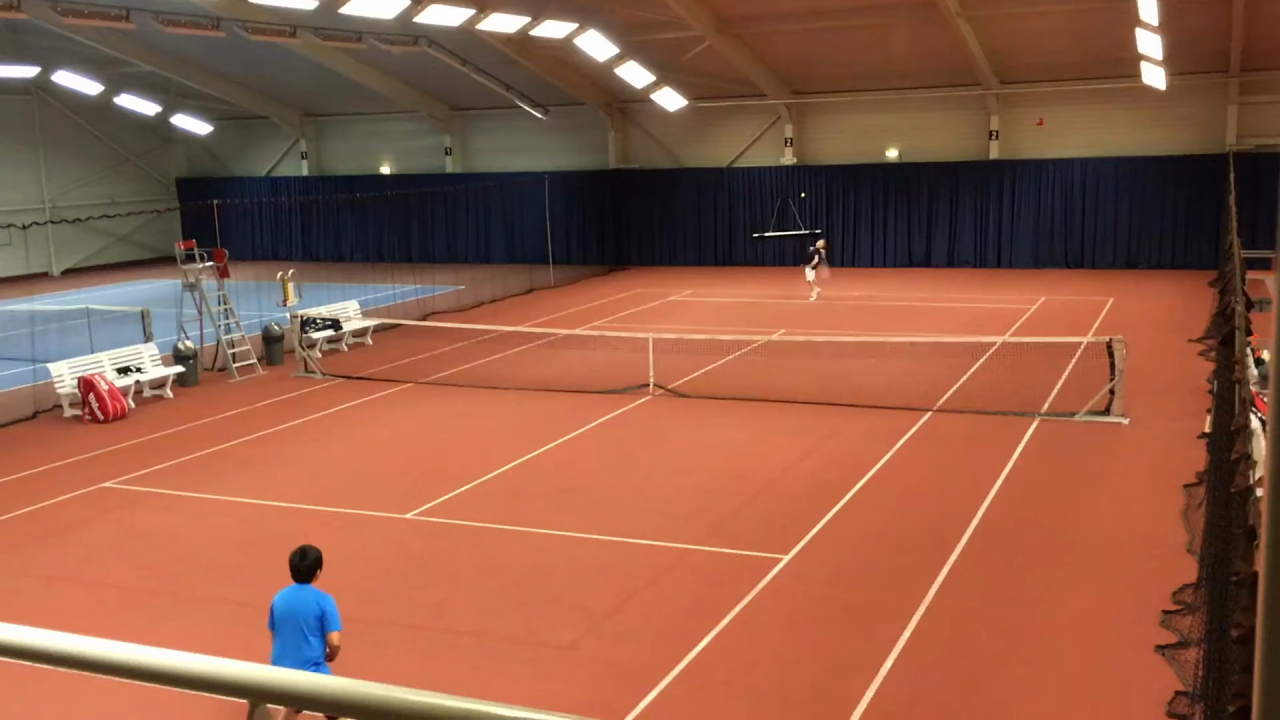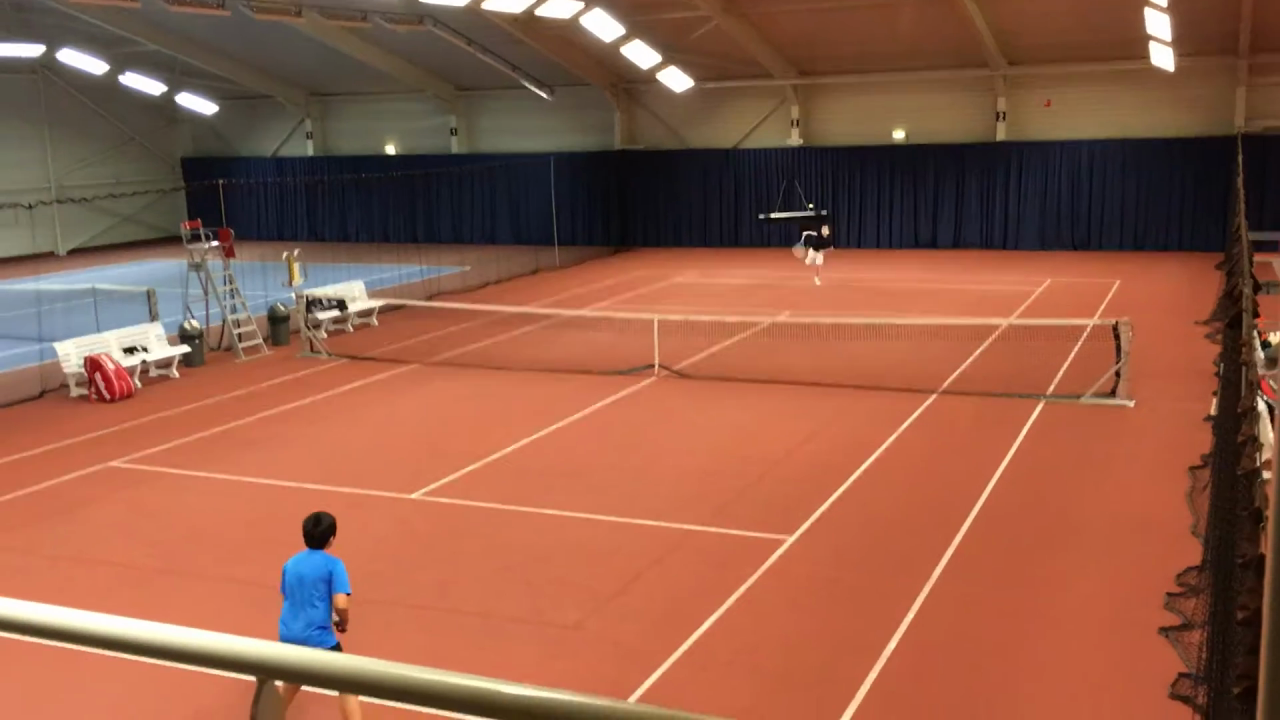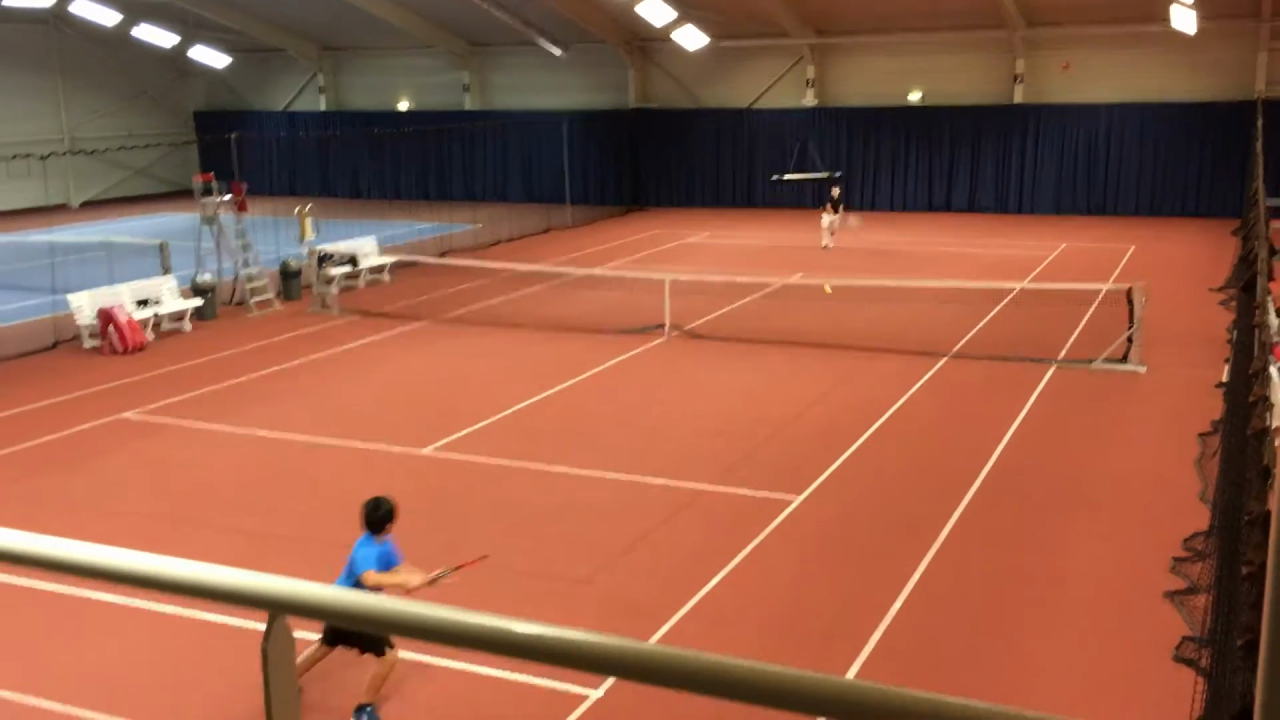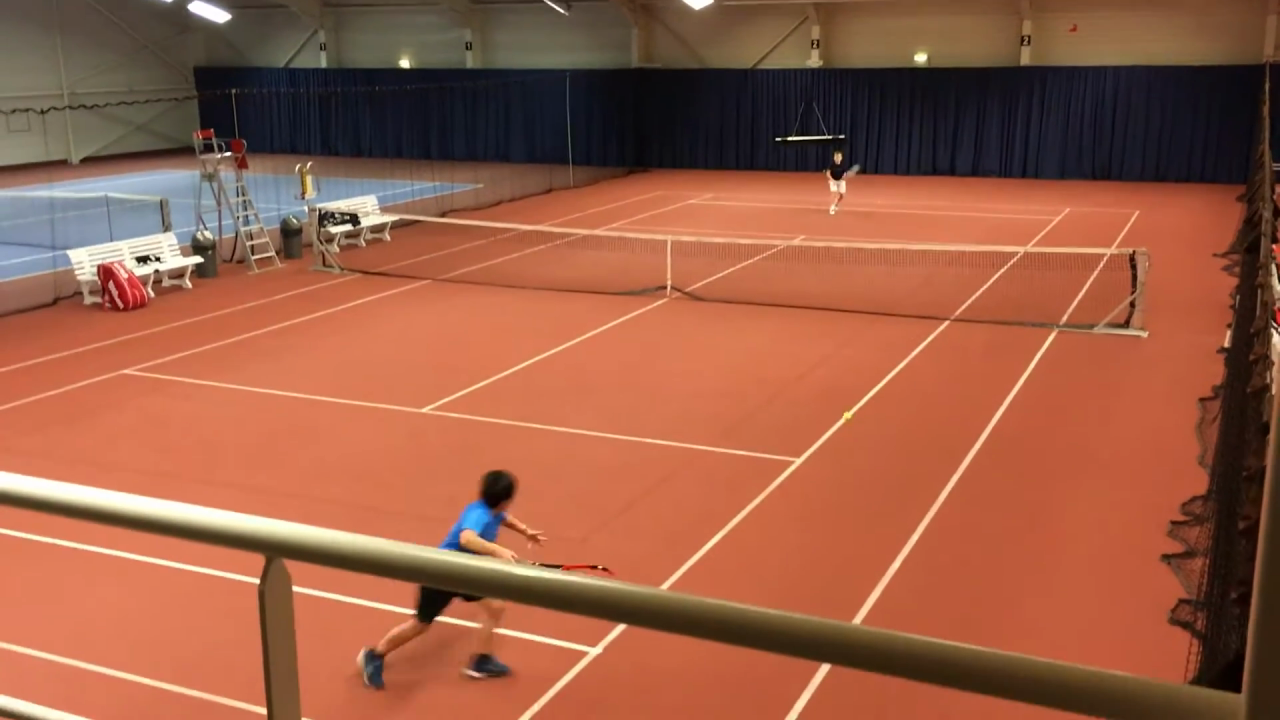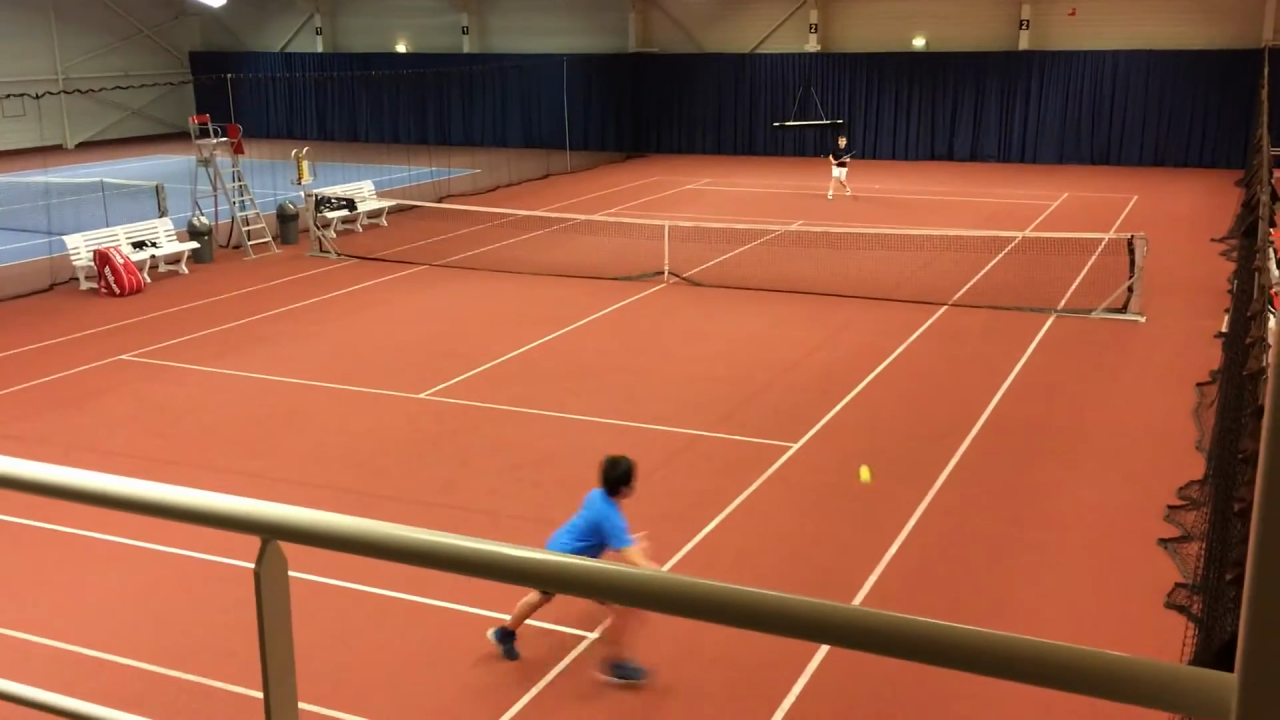
dt=0.3s
person 1, frame 1
left shoulder: (279, 598)
right shoulder: (323, 600)
left elbow: (274, 636)
right elbow: (335, 643)
right wrist: (331, 655)
right hip: (314, 673)
person 1, frame 2
left shoulder: (291, 563)
right shoulder: (334, 565)
right elbow: (341, 605)
right wrist: (342, 623)
left hip: (289, 636)
right hip: (319, 638)
left knee: (292, 682)
person 1, frame 3
left shoulder: (383, 543)
right shoulder: (367, 551)
left elbow: (398, 567)
right elbow: (370, 580)
left wrist: (410, 579)
right wrist: (406, 579)
left knee: (325, 646)
right knee: (388, 657)
person 1, frame 4
left shoulder: (492, 511)
right shoulder: (478, 515)
left elbow: (504, 518)
right elbow: (466, 538)
left wrist: (525, 532)
right wrist: (498, 550)
left knee: (496, 607)
right knee: (421, 625)
left ankle: (481, 662)
right ankle: (374, 657)
person 1, frame 5
left shoulder: (597, 495)
right shoulder: (611, 518)
right elbow: (631, 556)
left wrist: (629, 541)
left hip: (554, 550)
left knee: (543, 596)
right knee: (625, 610)
left ankle: (505, 634)
right ankle: (613, 664)
